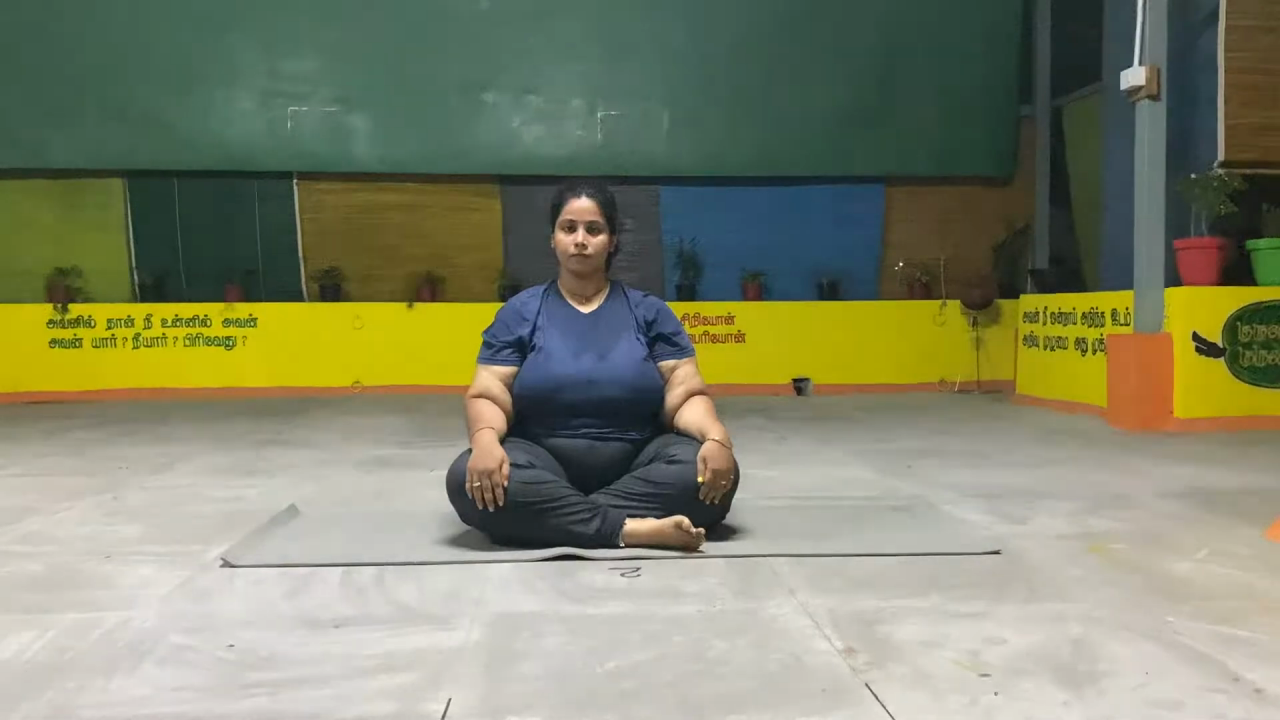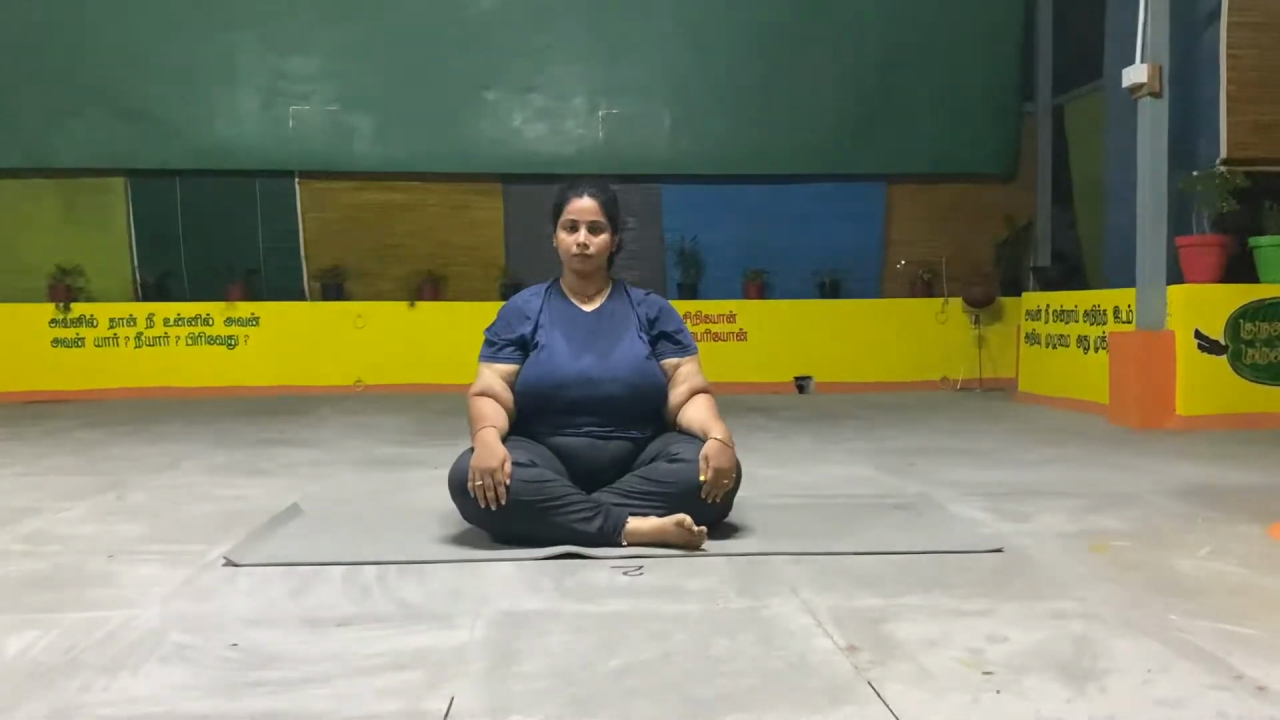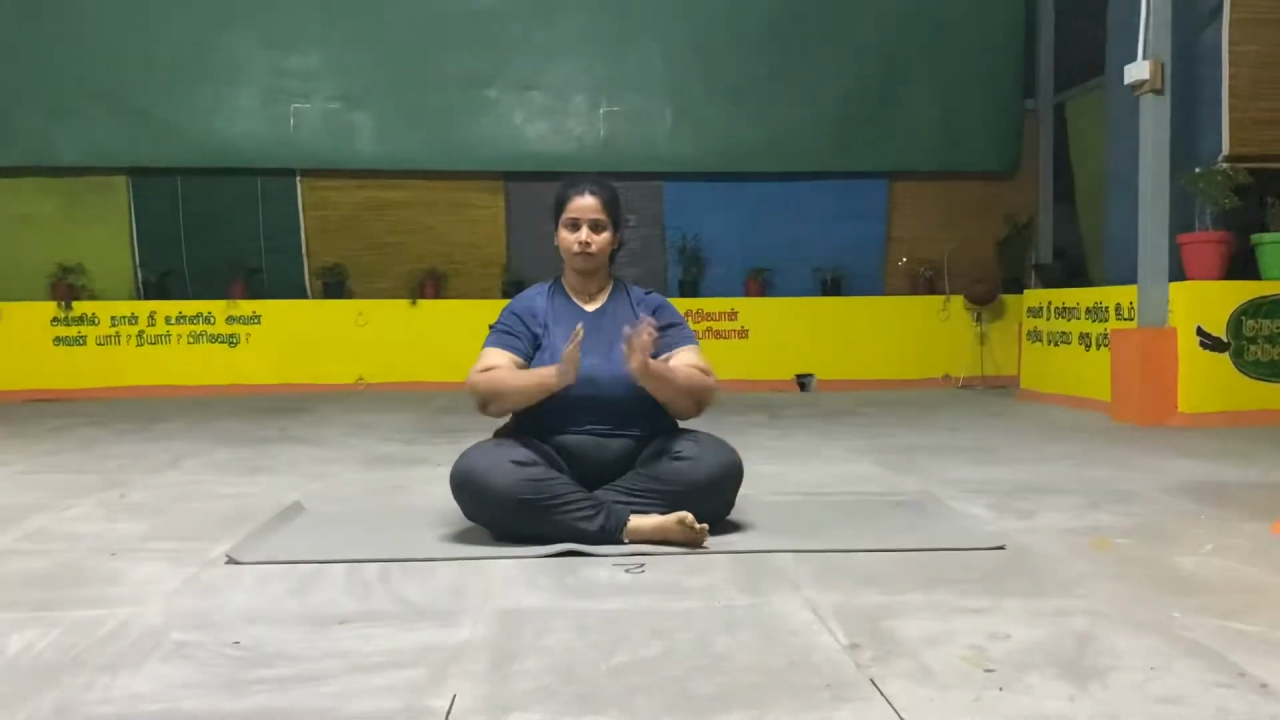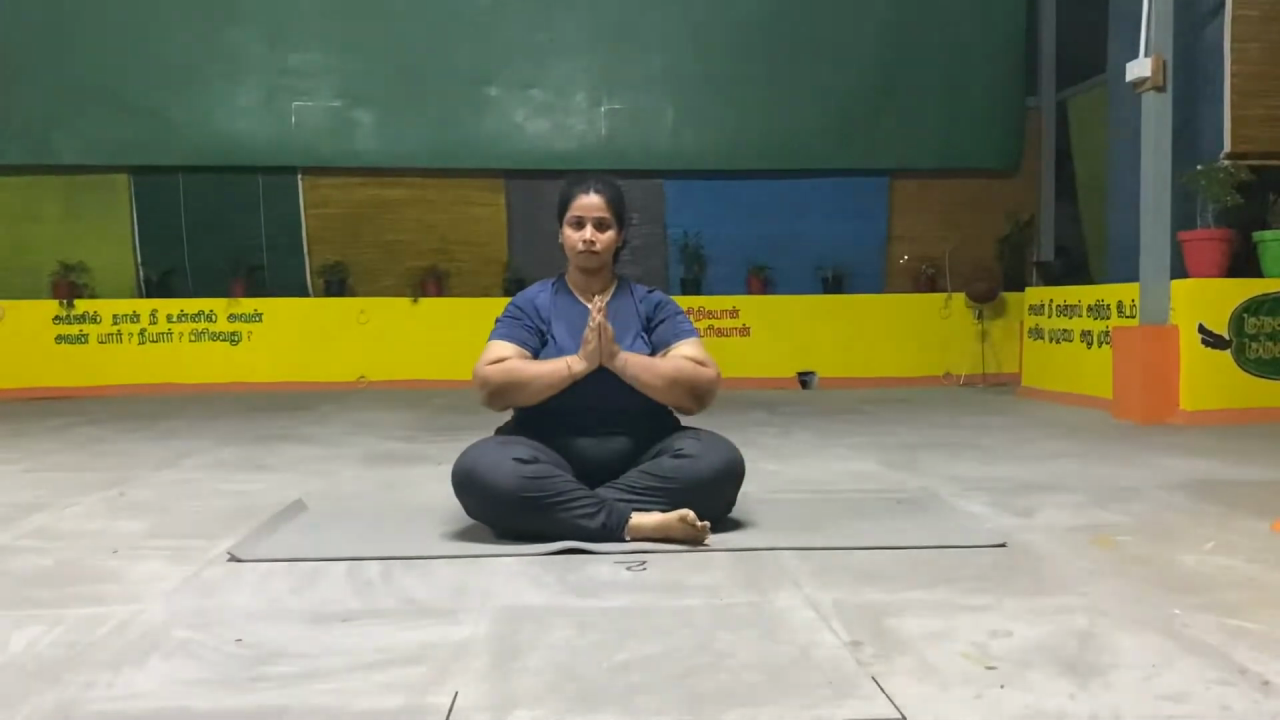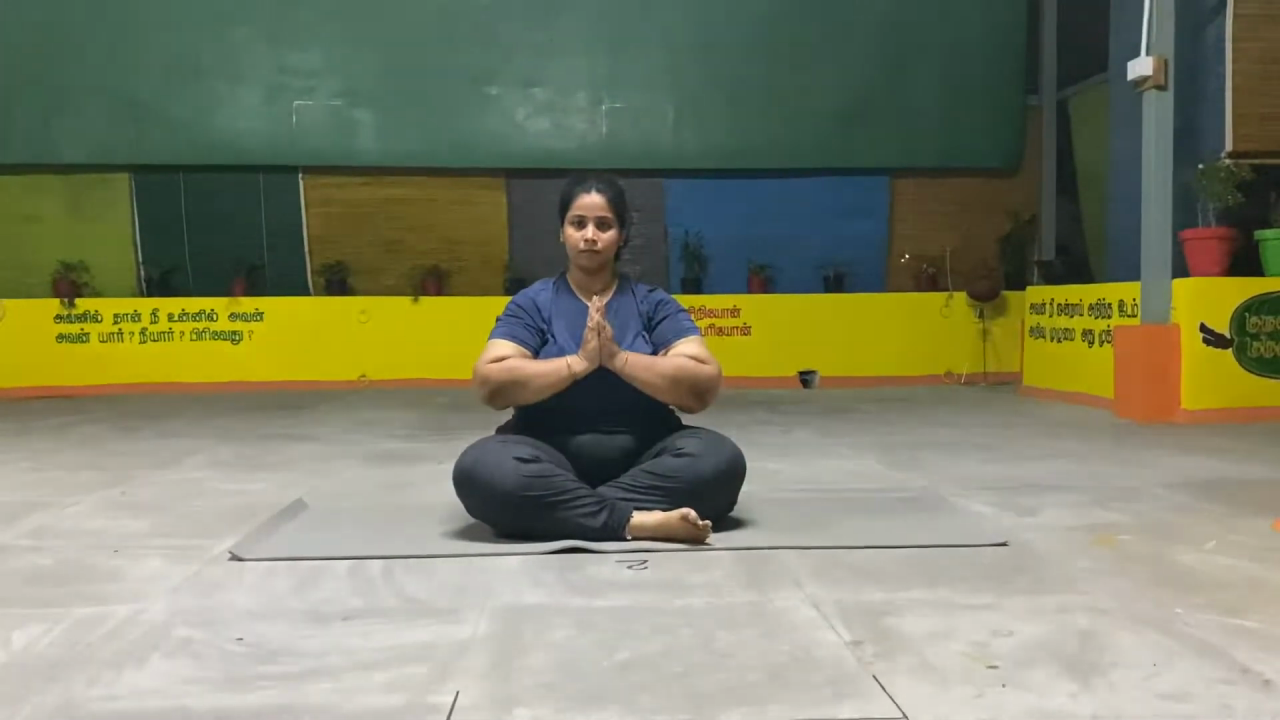
dt=0.5s
person 1, frame 1
left shoulder: (649, 312)
right shoulder: (520, 312)
left elbow: (685, 397)
right elbow: (487, 397)
left wrist: (716, 438)
right wrist: (484, 440)
left hip: (637, 463)
right hip: (543, 462)
left knee: (717, 473)
right knee: (471, 478)
left ankle: (552, 516)
right ankle: (633, 529)
person 1, frame 2
left shoulder: (652, 310)
right shoulder: (522, 310)
left elbow: (688, 395)
right elbow: (489, 394)
left wrist: (718, 436)
right wrist: (487, 439)
left hip: (639, 461)
right hip: (546, 461)
left knee: (710, 472)
right knee: (473, 475)
left ankle: (559, 514)
right ankle: (633, 528)
person 1, frame 3
left shoulder: (652, 308)
right shoulder: (527, 308)
left elbow: (699, 395)
right elbow: (484, 391)
left wrist: (649, 372)
right wrist: (555, 375)
left hip: (642, 461)
right hip: (547, 462)
left knee: (717, 464)
right knee: (477, 473)
left ankle: (558, 512)
right ankle: (636, 526)
person 1, frame 4
left shoulder: (653, 305)
right shoulder: (531, 303)
left elbow: (701, 389)
right elbow: (491, 386)
left wrist: (618, 358)
right wrist: (579, 362)
left hip: (643, 458)
right hip: (549, 458)
left knee: (718, 460)
right knee: (478, 469)
left ankle: (563, 510)
right ankle: (637, 523)
person 1, frame 5
left shoulder: (654, 303)
right shoulder: (533, 302)
left elbow: (703, 387)
right elbow: (490, 384)
left wrist: (618, 358)
right wrist: (579, 362)
left hip: (644, 457)
right hip: (551, 458)
left knee: (720, 458)
right knee: (481, 467)
left ankle: (568, 509)
right ankle: (639, 522)
